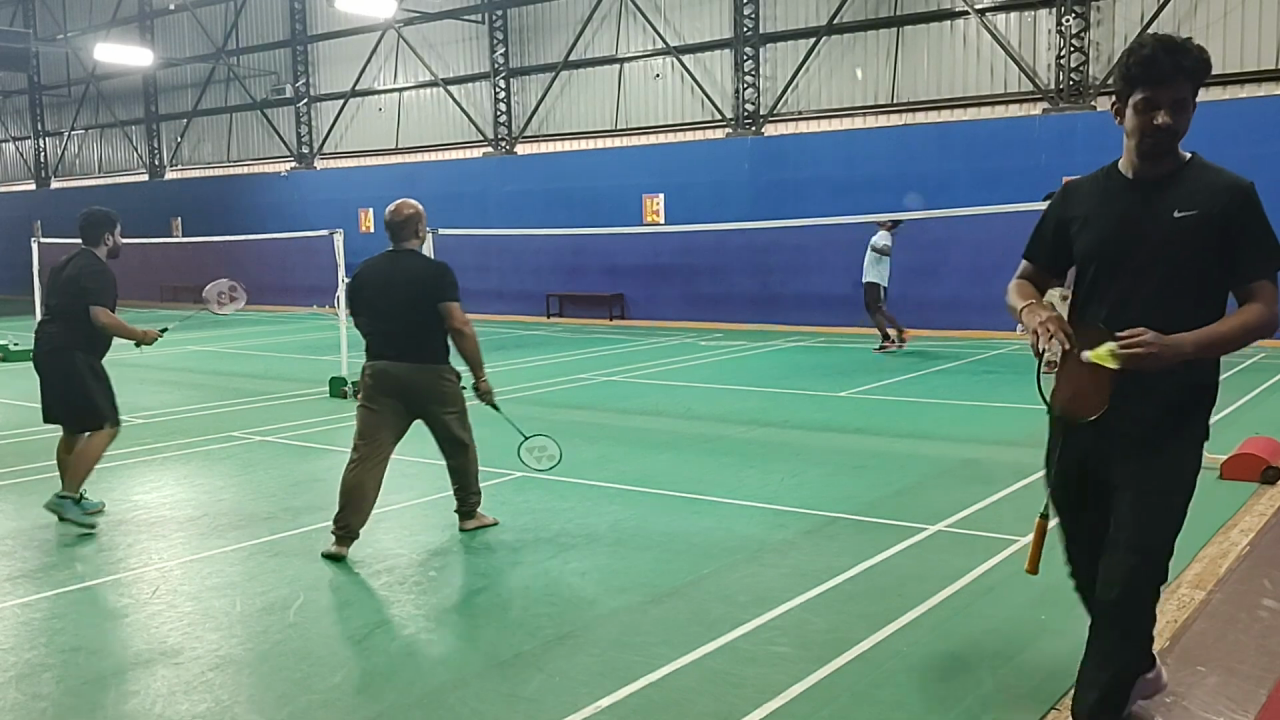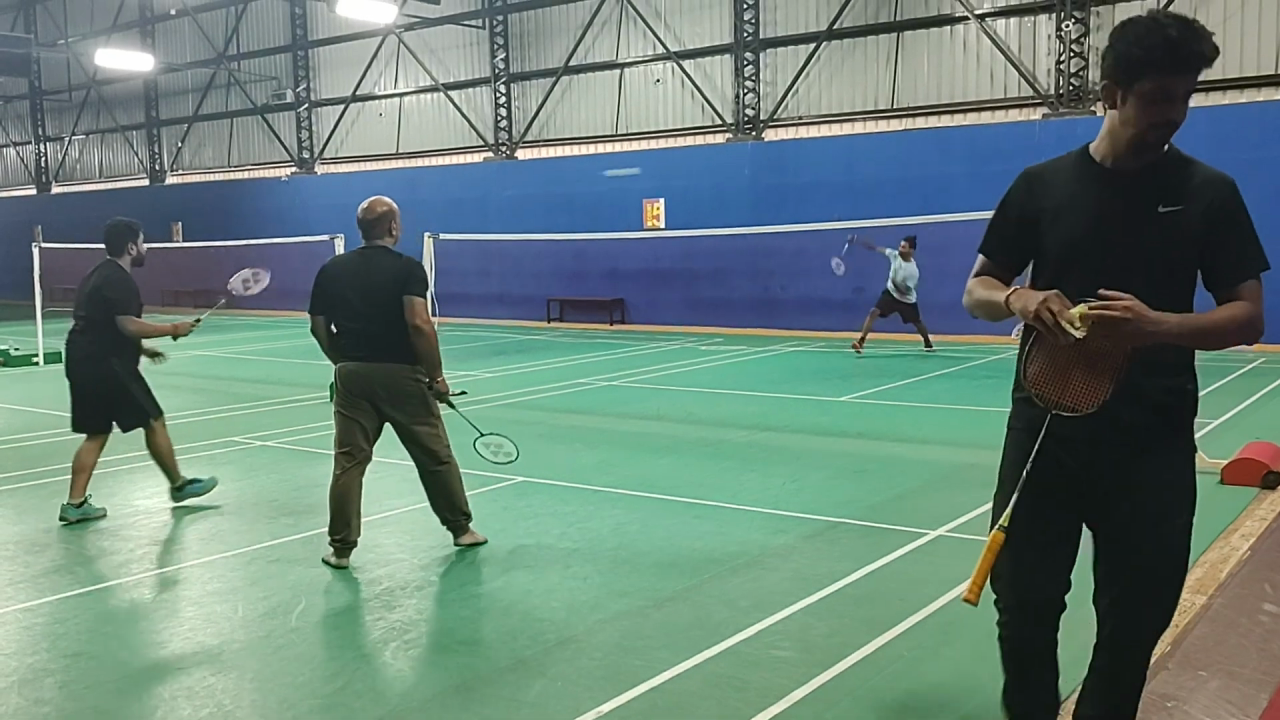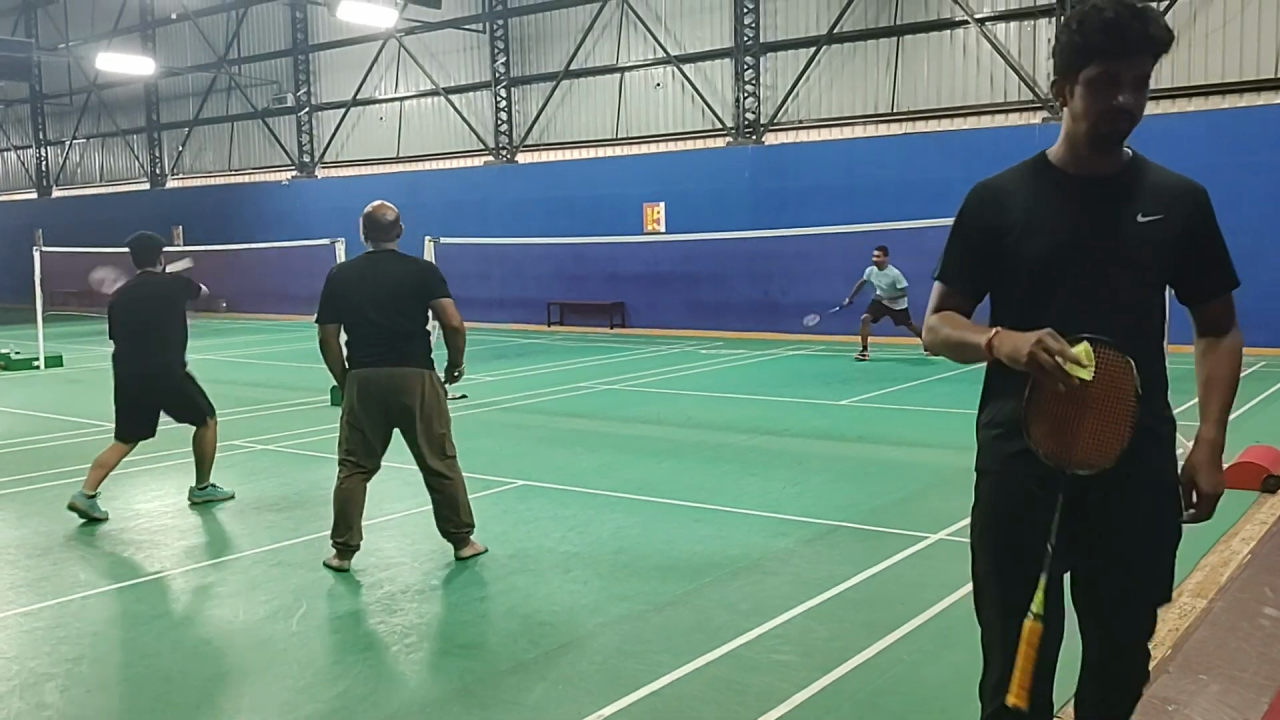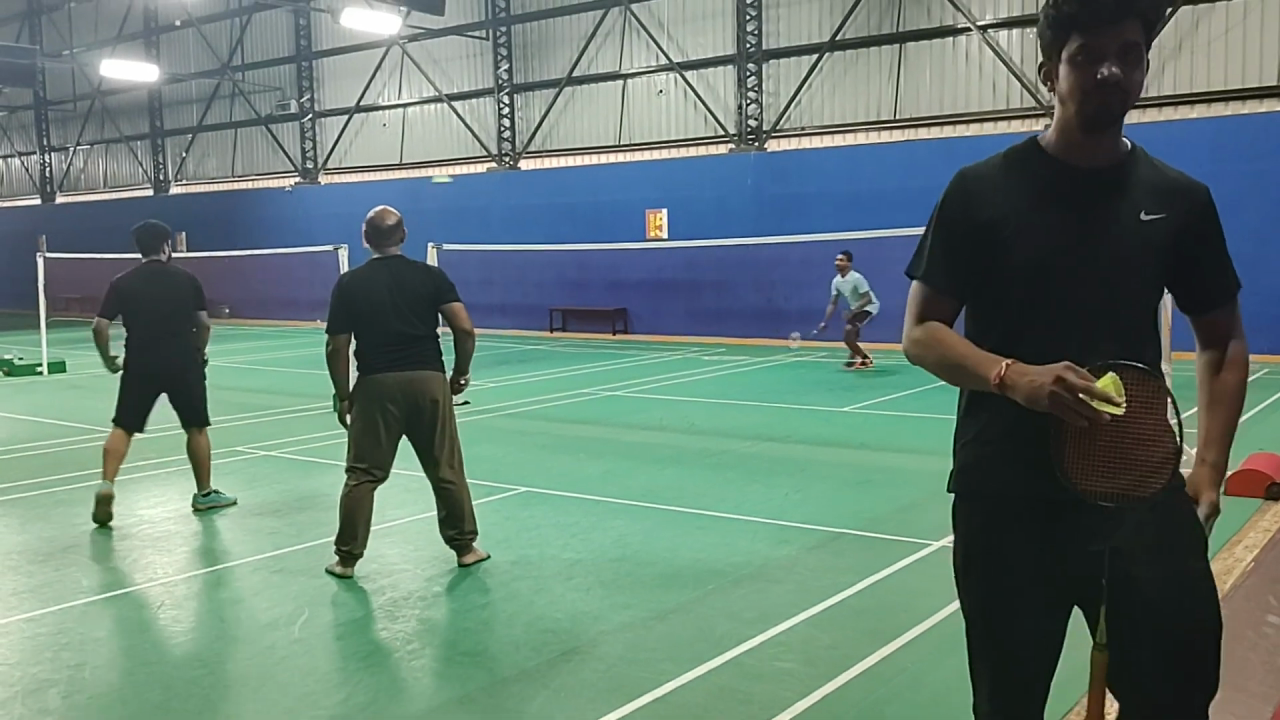
dt=0.3s
person 1, frame 1
right shoulder: (1077, 197)
right elbow: (1021, 285)
left wrist: (1174, 347)
right wrist: (1033, 312)
left hip: (1166, 431)
right hip: (1080, 419)
left knee: (1131, 580)
right knee: (1090, 567)
person 1, frame 2
left shoulder: (1209, 192)
right shoulder: (1041, 185)
left elbow: (1248, 316)
right elbow: (977, 288)
left wrist: (1161, 326)
right wrist: (1018, 298)
left hip: (1155, 443)
right hip: (1046, 427)
left knee: (1135, 611)
right knee: (1023, 593)
person 1, frame 3
left shoulder: (1179, 202)
right shoulder: (998, 201)
left elbow: (1220, 331)
right elbow: (938, 324)
left wrist: (1210, 442)
right wrist: (1002, 343)
left hip: (1138, 472)
right hip: (1019, 468)
left knee: (1122, 654)
person 1, frame 4
left shoulder: (1179, 200)
right shoulder: (980, 191)
left elbow: (1223, 340)
right elbow: (921, 333)
left wrist: (1210, 464)
right wrist: (1012, 377)
right hip: (1004, 493)
person 2, frame 1
left shoulder: (364, 273)
right shoulder: (435, 271)
left elbow: (361, 323)
right elbow: (458, 327)
right wrist: (480, 376)
left hip: (380, 372)
right hip: (430, 372)
left knee: (366, 454)
right knee: (459, 444)
left ankle: (343, 537)
right ankle: (470, 512)
person 2, frame 2
left shoulder: (330, 270)
right shoulder: (407, 268)
left elbow: (318, 328)
right elbow: (419, 324)
right wrist: (436, 376)
left hip: (352, 374)
right hip: (401, 373)
left knee: (349, 462)
right knee: (434, 454)
left ankle: (341, 547)
right ankle: (461, 528)
person 2, frame 3
left shoulder: (340, 276)
right shoulder: (423, 271)
left elbow: (327, 338)
right elbow: (453, 324)
left wrist: (343, 381)
right wrist: (455, 365)
left hip: (364, 379)
right hip: (416, 377)
left knee: (354, 468)
right knee: (440, 463)
left ankle: (343, 550)
right ankle: (461, 539)
person 2, frame 4
left shoulder: (348, 283)
right shoulder: (432, 276)
left elbow: (337, 348)
right elbow: (464, 328)
left wrist: (343, 397)
right wrist: (461, 373)
left hip: (376, 386)
right hip: (428, 381)
left knee: (362, 475)
right knee: (446, 470)
left ankle: (347, 557)
right ankle: (464, 546)
person 3, frame 1
left shoulder: (66, 265)
right shoulder: (98, 272)
right elbow: (101, 318)
right wrist: (140, 334)
left hip: (50, 354)
right hip: (73, 358)
left knee: (74, 428)
right knee: (106, 426)
left ankle: (71, 496)
right ankle: (67, 495)
person 3, frame 2
left shoulder: (99, 274)
right shoulder: (120, 281)
right elbow: (128, 326)
left wrist: (142, 349)
right wrist: (172, 329)
left hip: (81, 363)
right hip: (106, 365)
left knee: (96, 434)
right knee: (154, 423)
left ankle: (75, 503)
right ankle: (179, 485)
person 3, frame 3
left shoulder: (118, 297)
right shoulder: (174, 283)
left elbow: (117, 339)
right elbow: (200, 292)
right wrist: (195, 286)
left hip: (127, 374)
right hip: (167, 372)
left knee: (124, 440)
right knee: (206, 421)
left ankle: (86, 495)
right ankle: (202, 487)
person 3, frame 4
left shoulder: (122, 283)
right shoulder: (187, 279)
left elbow: (100, 327)
right elbow: (204, 325)
left wrist: (108, 358)
right wrist: (200, 353)
left hip: (140, 365)
right hip: (183, 363)
left knee: (122, 428)
right knee: (197, 428)
left ankle: (107, 486)
right ankle: (204, 493)
